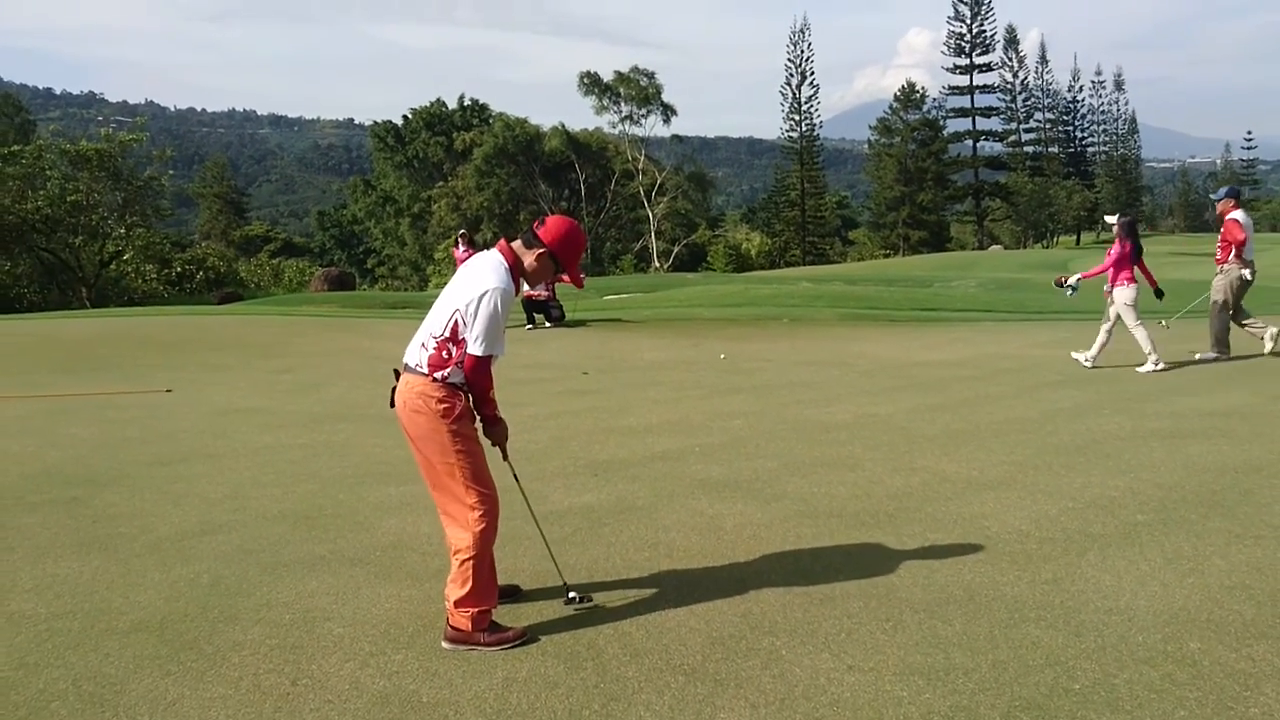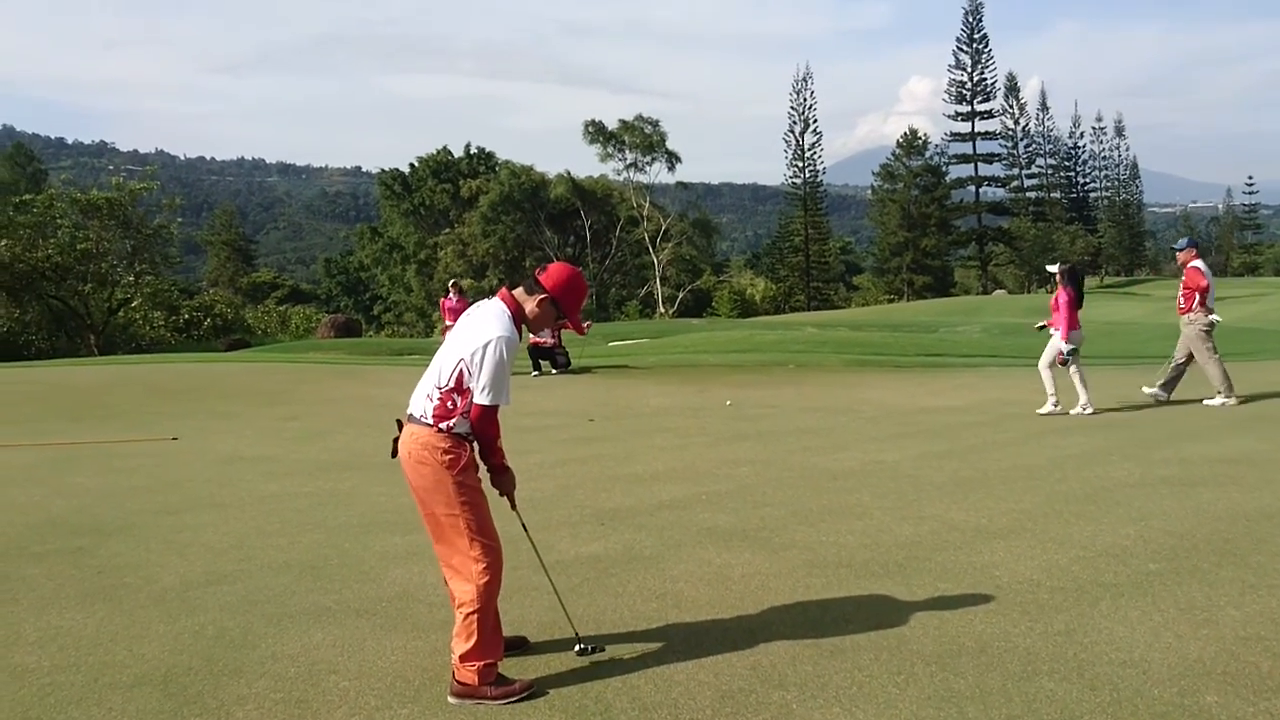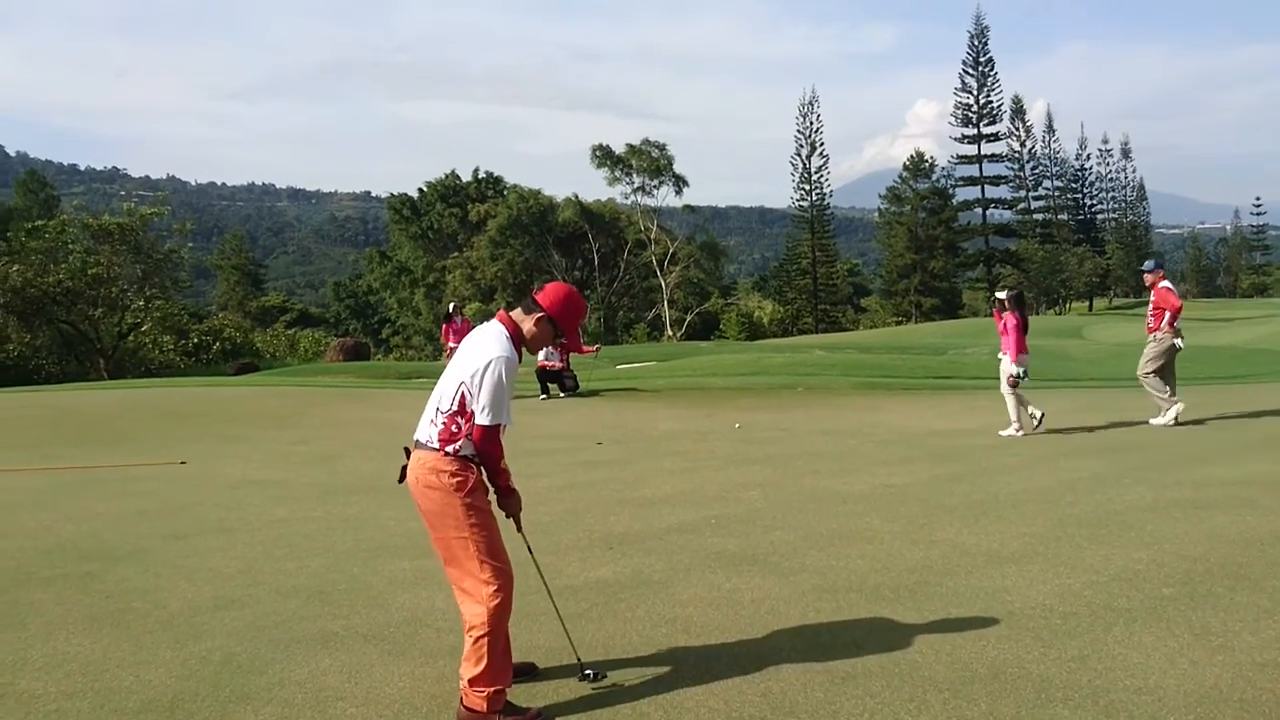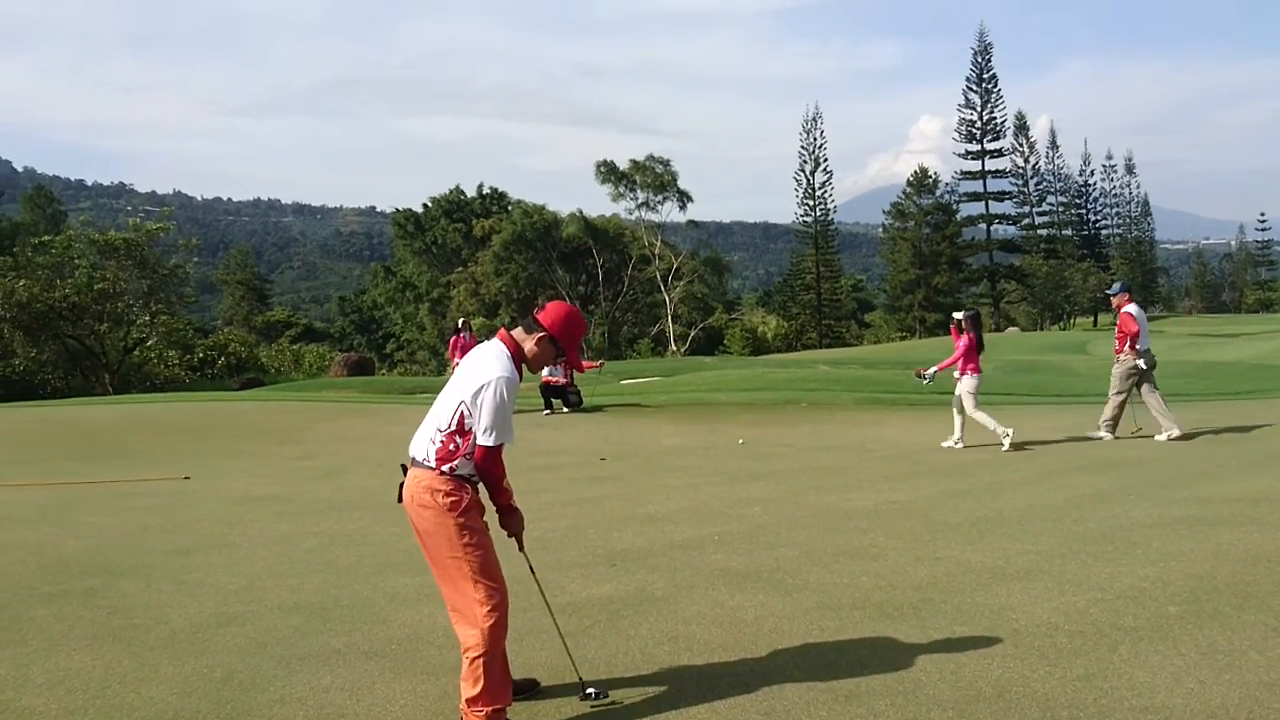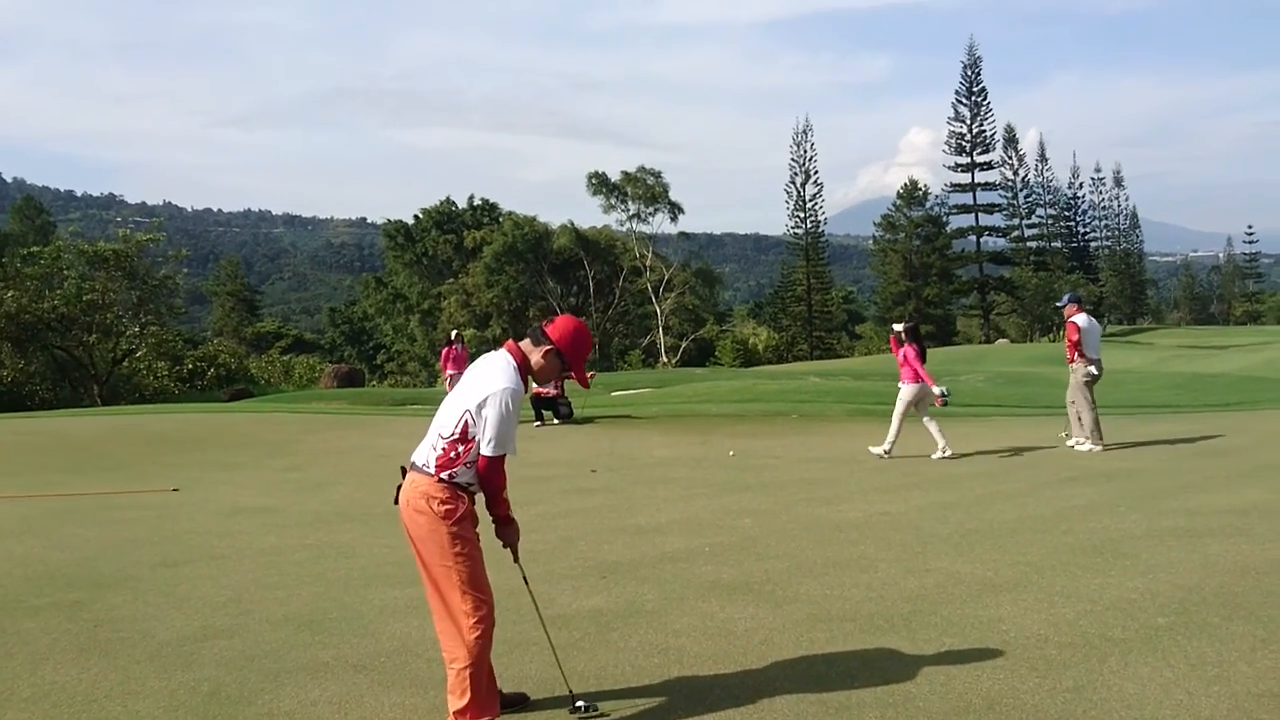
dt=0.4s
person 1, frame 1
left shoulder: (487, 260)
right shoulder: (497, 287)
right elbow: (475, 366)
left wrist: (485, 413)
right wrist: (491, 418)
left hip: (423, 387)
right hip: (434, 397)
left knee: (462, 499)
right knee: (476, 506)
left ankle: (473, 584)
right ankle: (467, 622)
person 1, frame 2
left shoulder: (487, 309)
right shoulder: (501, 335)
right elbow: (483, 415)
left wrist: (492, 462)
right wrist: (499, 467)
left hip: (426, 436)
right hip: (439, 447)
left knee: (468, 553)
right knee: (479, 558)
left ankle: (482, 637)
right ankle: (473, 676)
person 1, frame 3
left shoulder: (489, 333)
right shoulder: (500, 355)
right elbow: (484, 436)
left wrist: (498, 484)
right wrist: (505, 489)
left hip: (437, 462)
right hip: (447, 471)
left knee: (478, 575)
right knee: (491, 581)
left ankle: (492, 661)
person 1, frame 4
left shoulder: (489, 351)
right shoulder: (502, 375)
right elbow: (487, 456)
left wrist: (502, 503)
right wrist: (507, 507)
left hip: (435, 482)
right hip: (442, 490)
left knee: (480, 594)
right knee: (485, 602)
left ankle: (494, 680)
person 1, frame 5
left shoulder: (495, 361)
right shoulder: (507, 387)
right elbow: (489, 465)
left wrist: (499, 514)
right wrist: (503, 518)
left hip: (430, 489)
right hip: (438, 499)
left knee: (468, 605)
right knee: (470, 613)
